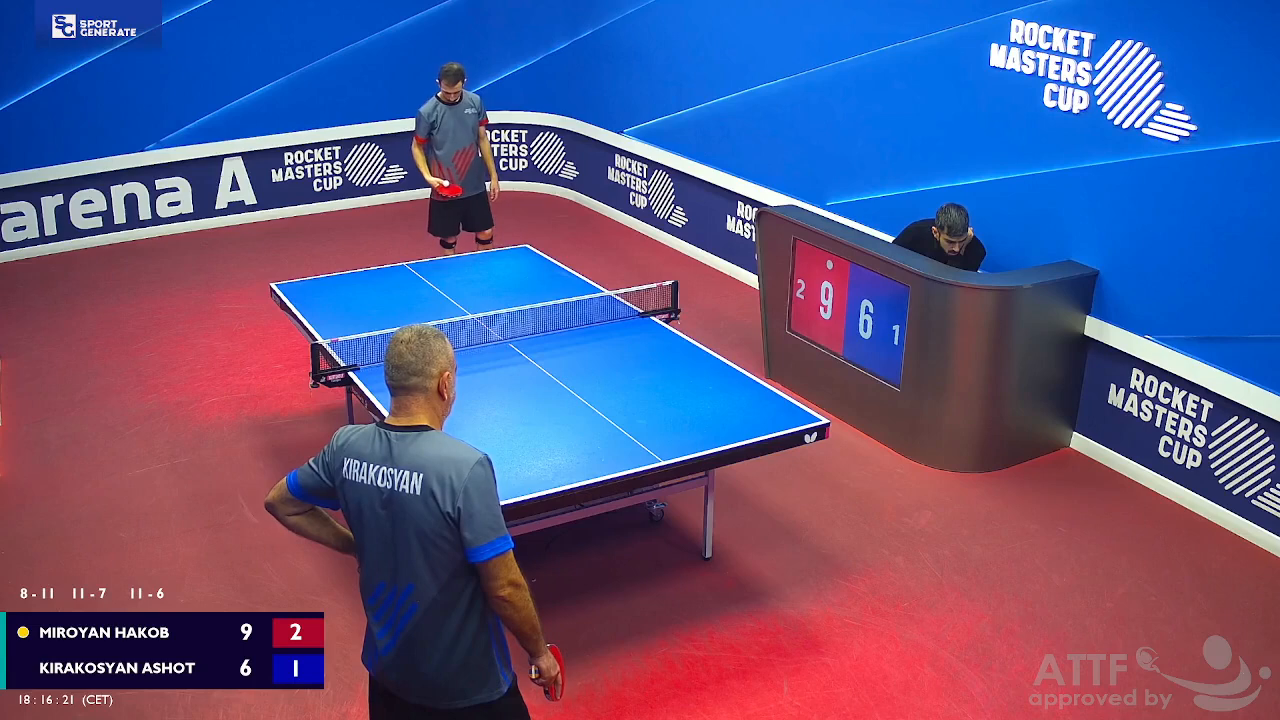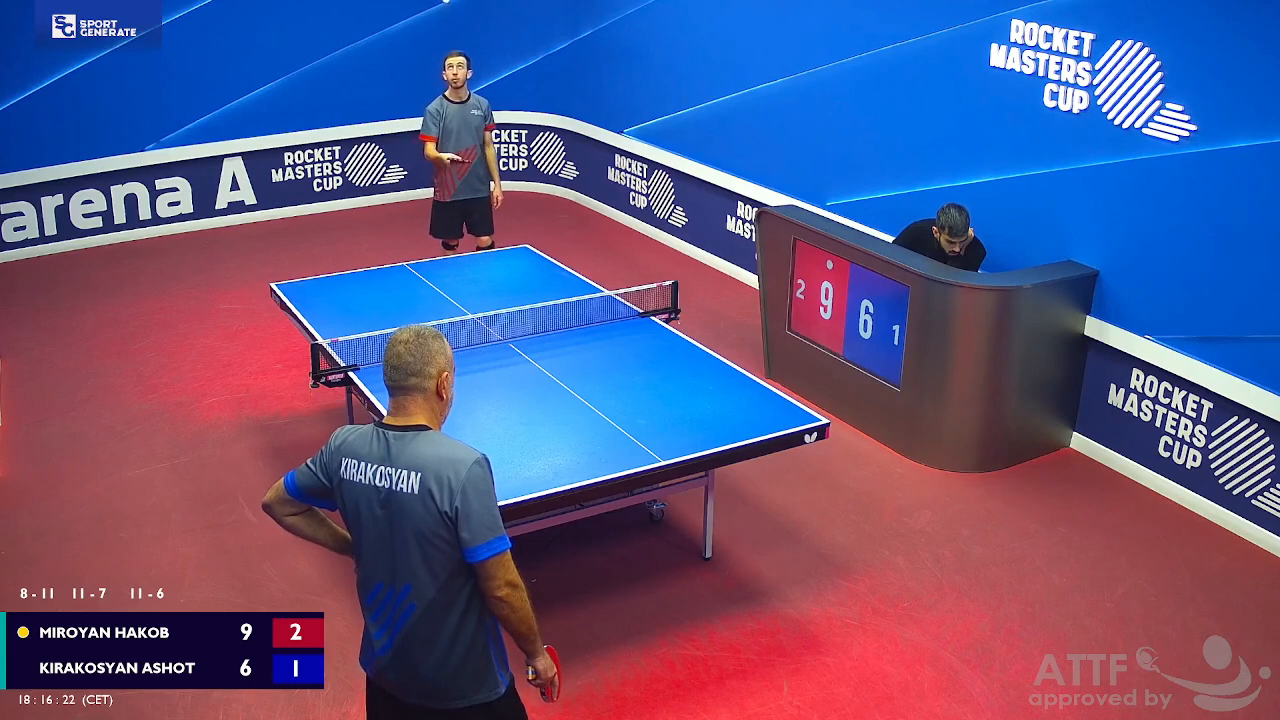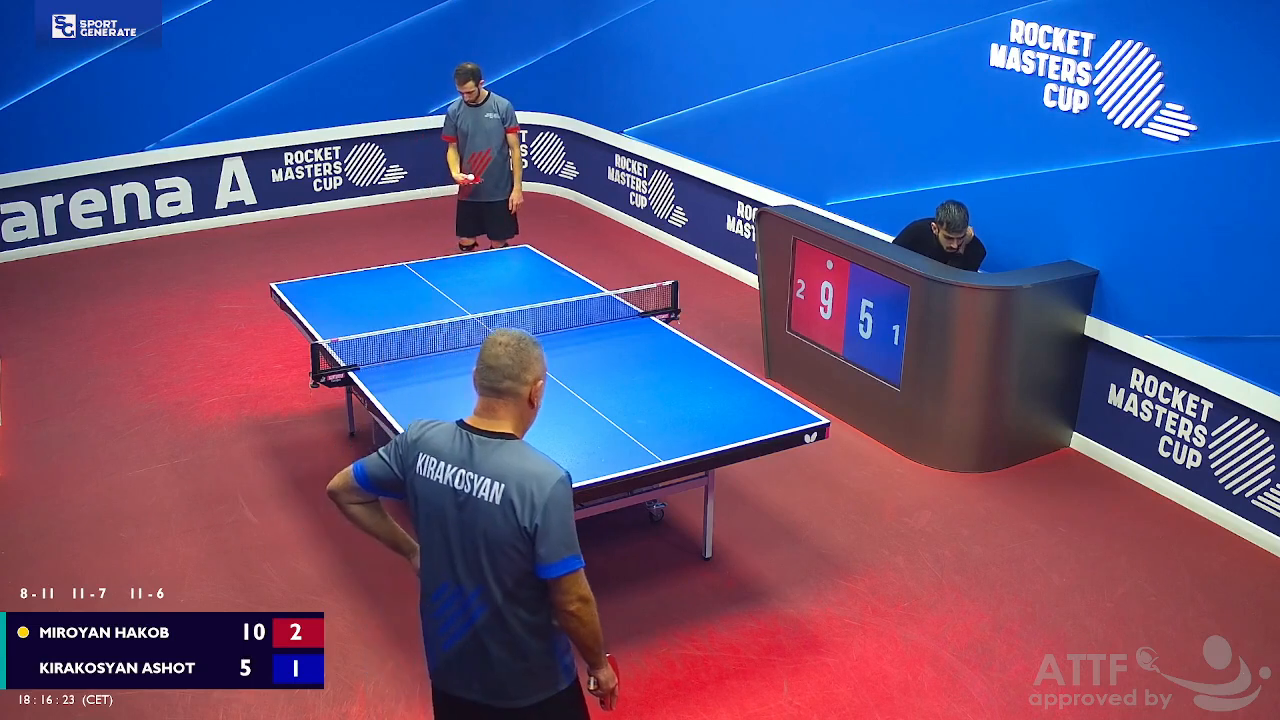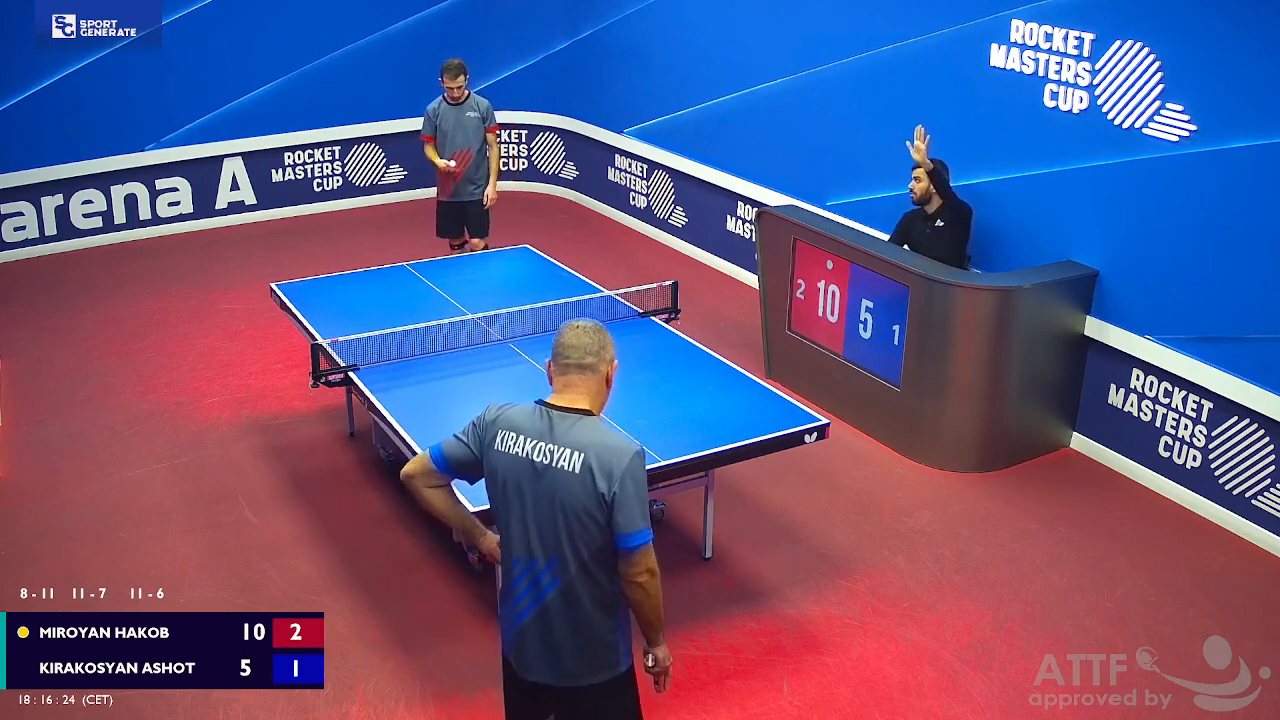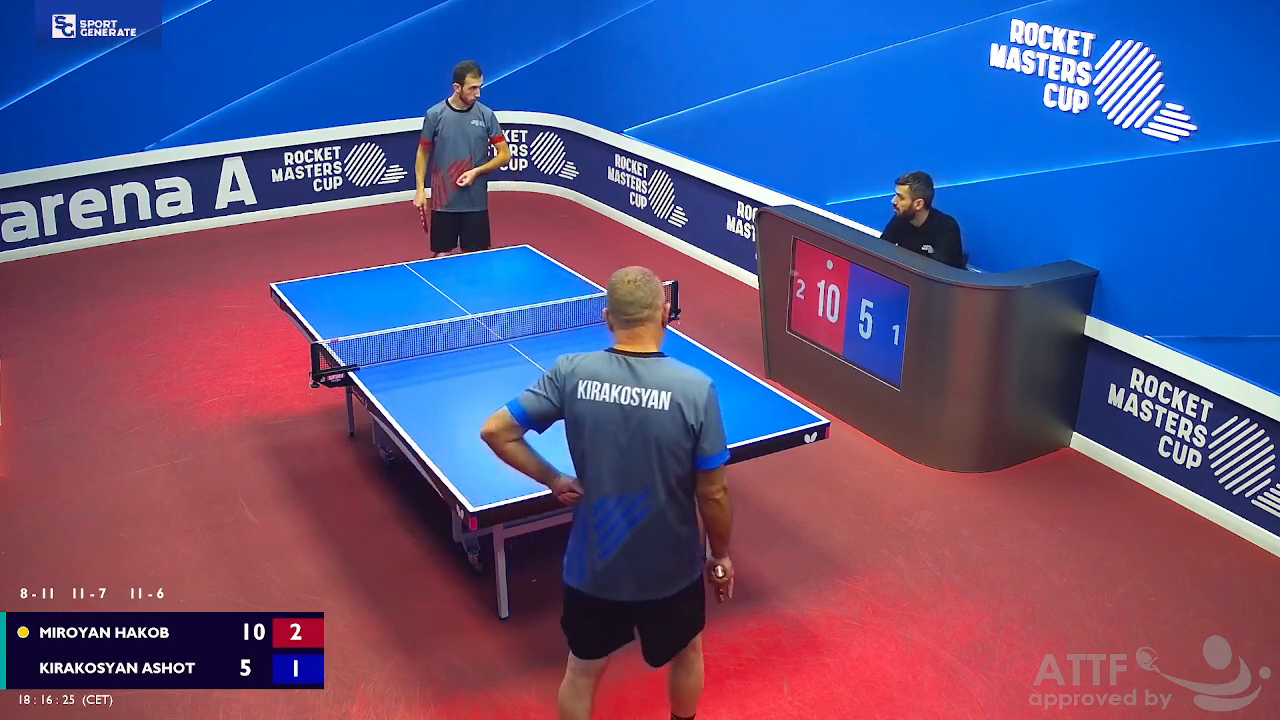
dt=1s
person 1, frame 1
left shoulder: (347, 446)
right shoulder: (464, 467)
left elbow: (281, 504)
right elbow: (504, 589)
right wrist: (540, 652)
left hip: (387, 668)
right hip: (468, 685)
person 1, frame 2
left shoulder: (344, 446)
right shoulder: (462, 467)
left elbow: (277, 504)
right elbow: (501, 588)
right wrist: (536, 653)
left hip: (384, 668)
right hip: (466, 686)
person 1, frame 3
left shoulder: (420, 440)
right shoulder: (544, 482)
left elbow: (343, 491)
right elbow: (572, 602)
right wrist: (599, 664)
left hip: (449, 666)
right hip: (532, 682)
person 1, frame 4
left shoulder: (497, 422)
right shoulder: (620, 455)
left elbow: (417, 475)
right elbow: (639, 573)
left wrist: (479, 536)
right wrist: (656, 642)
left hip: (520, 630)
right hip: (592, 651)
person 1, frame 5
left shoulder: (571, 373)
right shoulder: (695, 388)
left elbow: (495, 432)
right elbow: (712, 493)
left wrist: (554, 479)
right wrist: (721, 554)
left hip: (593, 563)
right hip: (670, 565)
left knee: (583, 672)
right knee: (687, 654)
person 2, frame 1
left shoulder: (475, 102)
right shoulder: (427, 111)
left elbow: (483, 139)
right elbow: (417, 147)
left wrist: (493, 176)
right wrist: (427, 176)
left hip: (475, 186)
left knee: (485, 235)
right knee: (448, 241)
person 2, frame 2
left shoulder: (482, 105)
right shoulder: (434, 109)
left elbow: (489, 146)
right elbow: (428, 151)
left wrist: (497, 184)
right wrist: (441, 156)
left hip: (479, 190)
right hip: (447, 192)
left knee: (485, 242)
right knee: (450, 244)
person 2, frame 3
left shoulder: (503, 107)
right shoulder: (453, 111)
left elbow: (515, 149)
right elbow: (452, 148)
left wrist: (517, 187)
right wrist: (455, 173)
left hip: (499, 192)
right hip: (468, 192)
left knee: (499, 246)
right knee: (466, 244)
person 2, frame 4
left shoulder: (482, 106)
right shoulder: (433, 110)
left elbow: (493, 147)
right elbow: (428, 146)
left wrist: (492, 184)
right wrist: (438, 161)
left hip: (477, 190)
right hip: (448, 191)
left knee: (477, 244)
right knee: (456, 245)
person 2, frame 5
left shoulder: (486, 115)
right shoulder: (435, 115)
left elbow: (504, 154)
right elbow: (423, 152)
left wrist: (476, 172)
right wrist: (420, 189)
left hip: (475, 203)
right hip: (443, 203)
right knee: (442, 257)
